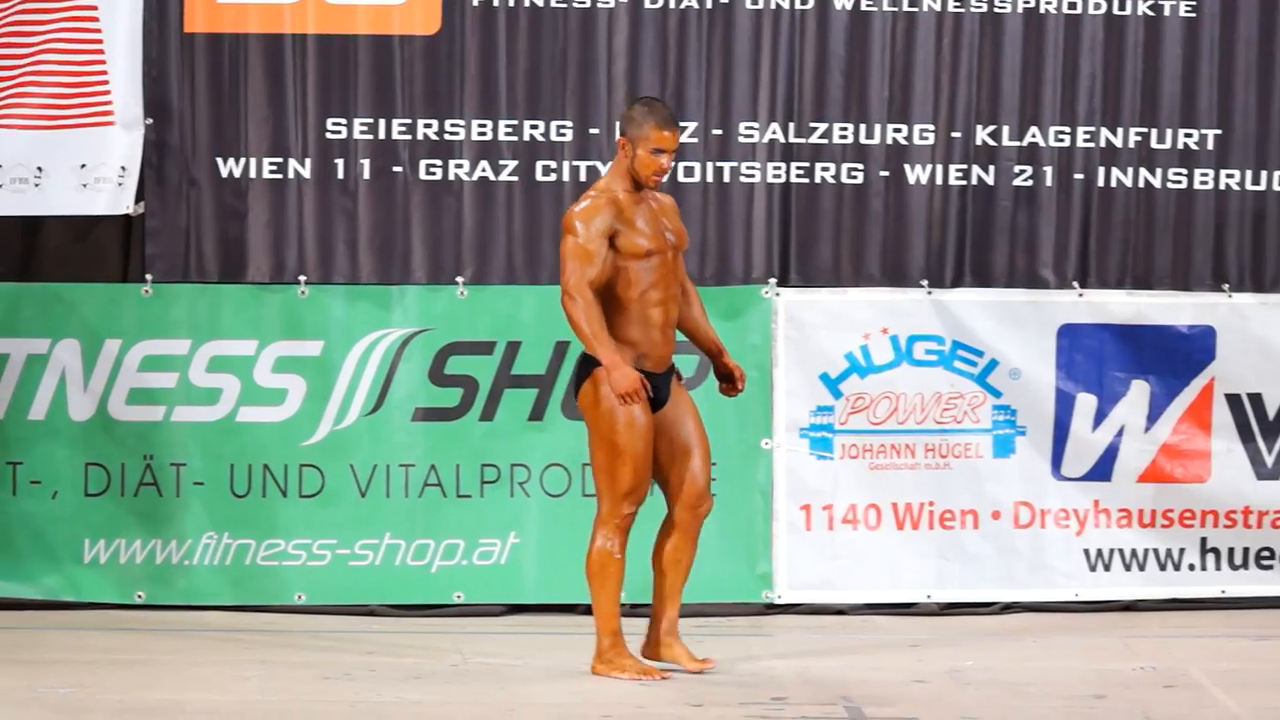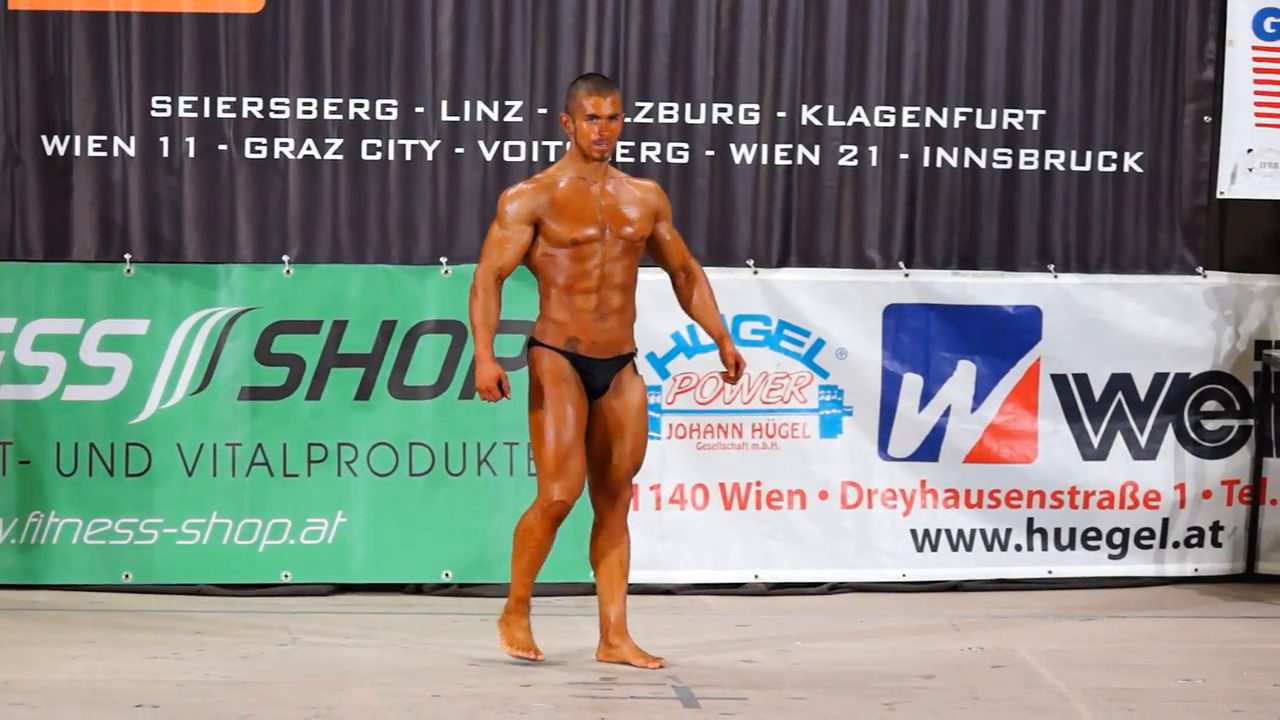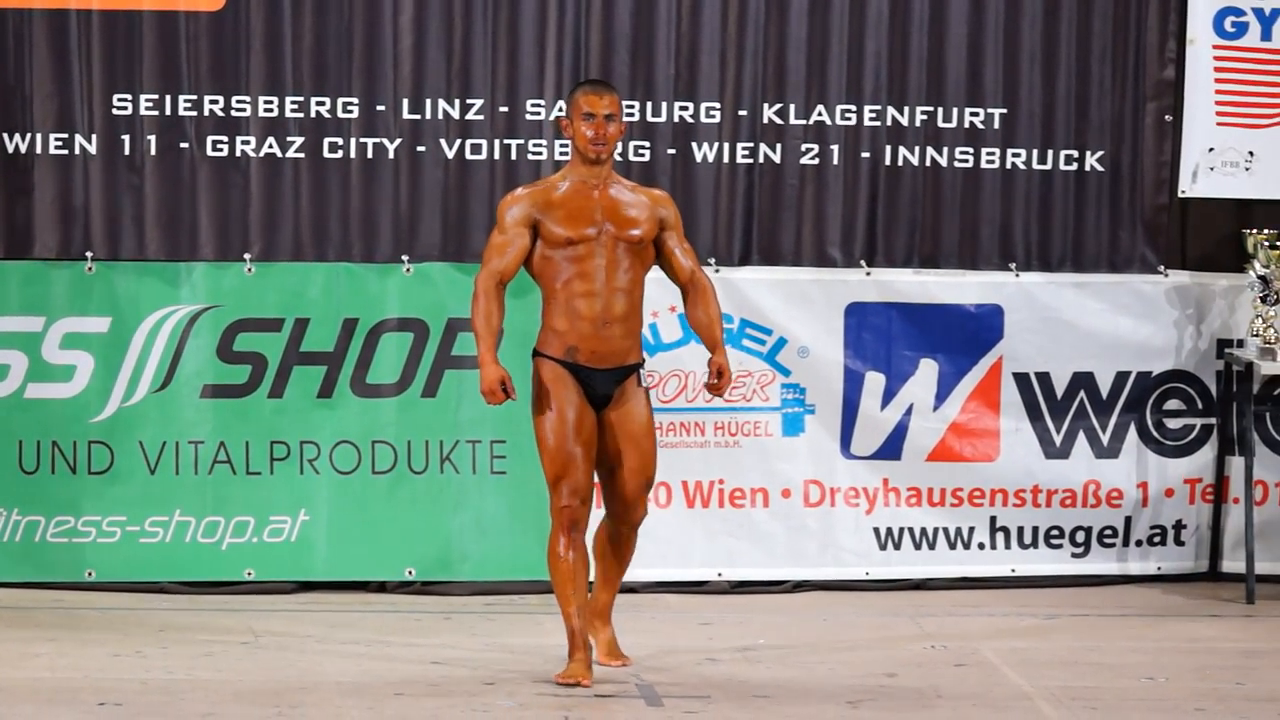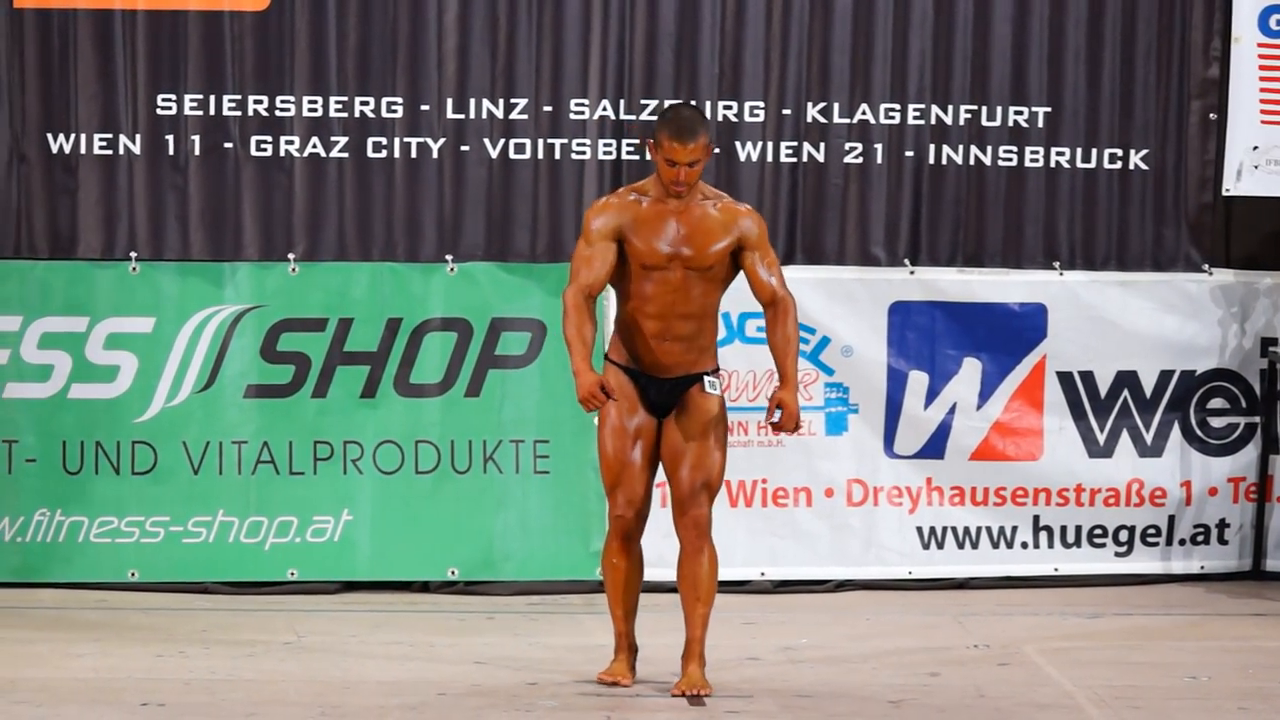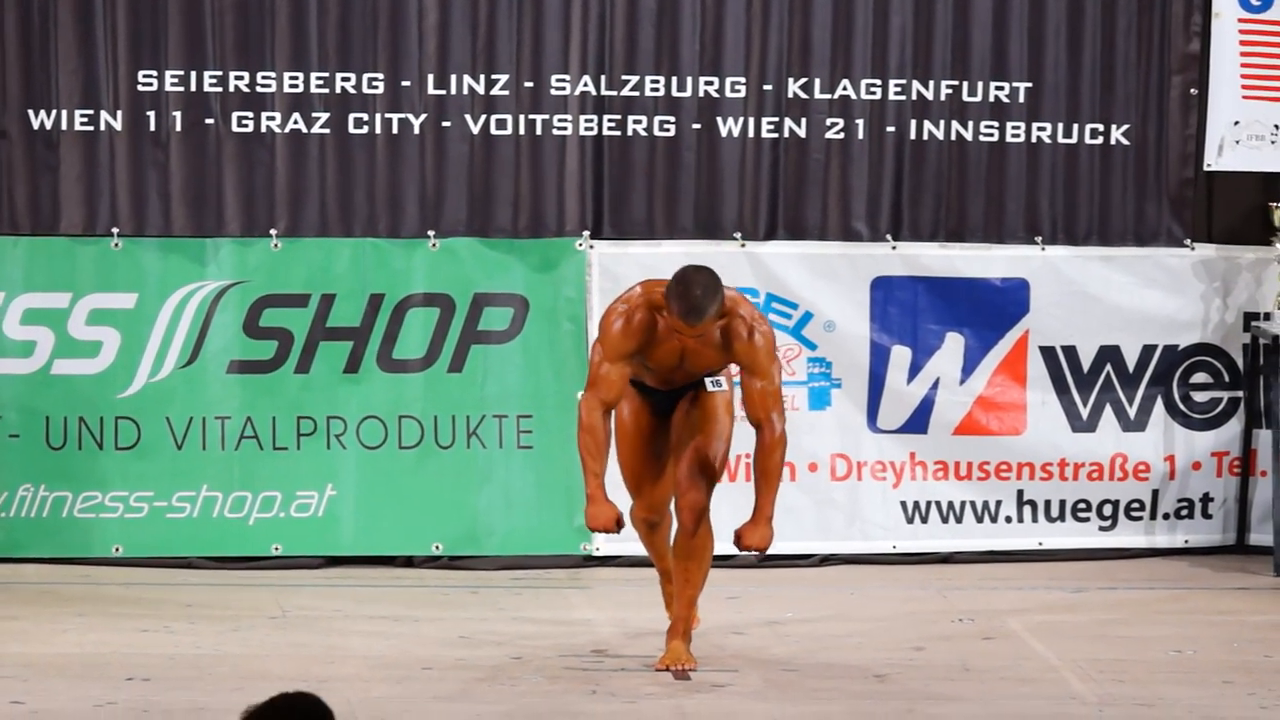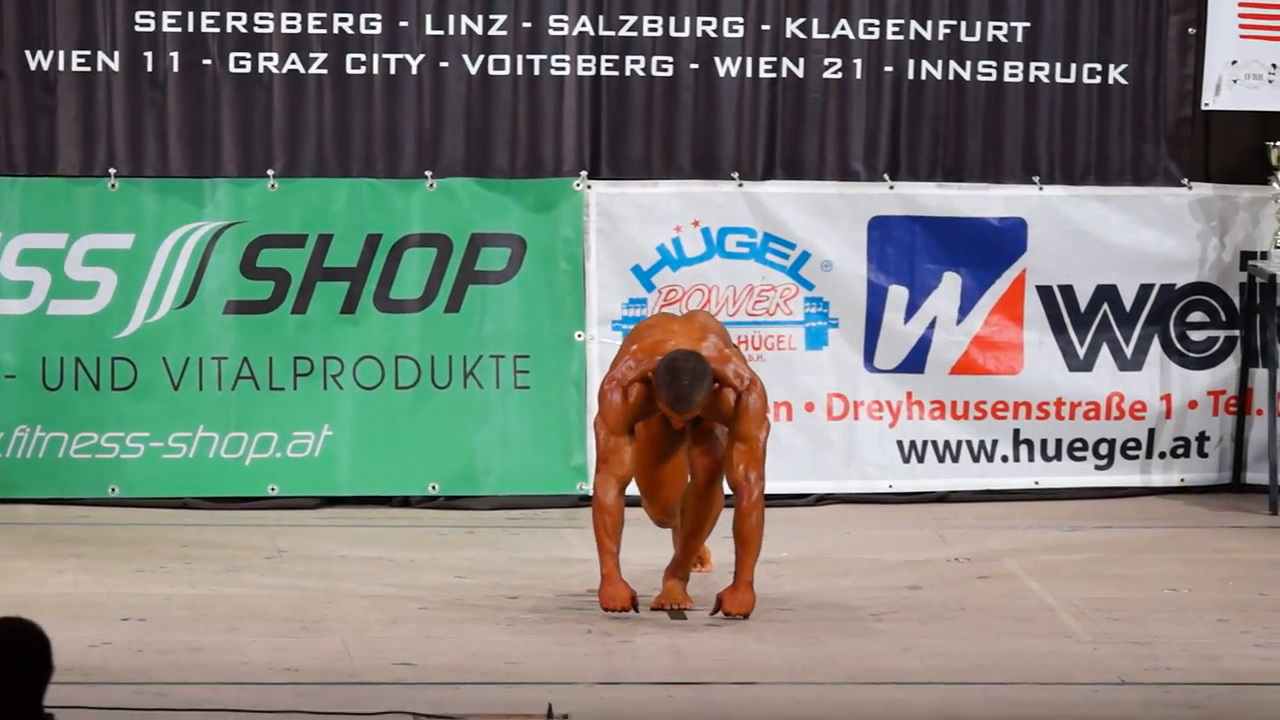
dt=0.5s
person 1, frame 1
left shoulder: (663, 207)
right shoulder: (593, 211)
right elbow: (576, 292)
left wrist: (717, 352)
right wrist: (611, 361)
left hip: (662, 378)
right hip: (615, 381)
left knee: (694, 501)
right knee: (620, 511)
left ankle: (663, 634)
right ankle: (608, 649)
person 1, frame 2
left shoulder: (644, 196)
right shoulder: (530, 197)
left elbow: (683, 268)
right elbow: (489, 275)
left wrist: (722, 338)
right wrist: (484, 356)
left hip: (621, 367)
right hip: (558, 360)
left knee: (615, 503)
right knee: (558, 496)
left ankle: (614, 634)
right ankle: (516, 610)
person 1, frame 3
left shoulder: (653, 205)
right shoulder: (530, 203)
left elbow: (692, 280)
right elbow: (491, 281)
left wrist: (716, 347)
right wrist: (487, 357)
left hip: (626, 378)
right hip: (560, 373)
left knee: (628, 510)
right knee: (569, 509)
left ankle: (600, 617)
right ankle: (577, 649)
person 1, frame 4
left shoulder: (738, 220)
right shoulder: (612, 214)
left elbow: (777, 301)
right elbow: (579, 293)
left wrist: (788, 383)
right wrist: (582, 370)
left hip: (698, 386)
right hip: (627, 382)
left knee: (694, 522)
right knee: (625, 519)
left ankle: (694, 660)
right ankle: (624, 650)
person 1, frame 5
left shoulder: (749, 330)
right shoulder: (627, 317)
left elbow: (770, 423)
right elbow: (595, 402)
left wrist: (763, 517)
right wrist: (594, 494)
left hip: (703, 387)
right hip: (640, 387)
left knee: (693, 504)
right knee: (649, 507)
left ankle: (679, 635)
right ankle: (671, 578)
person 1, frame 6
left shoulder: (743, 391)
right shoulder: (622, 387)
left elbow: (749, 487)
right elbow: (609, 480)
left wrist: (743, 584)
right wrist: (610, 576)
left hip: (715, 398)
right hip: (648, 395)
left knee: (707, 472)
right knee: (661, 507)
left ankle: (678, 574)
right ankle: (686, 533)
